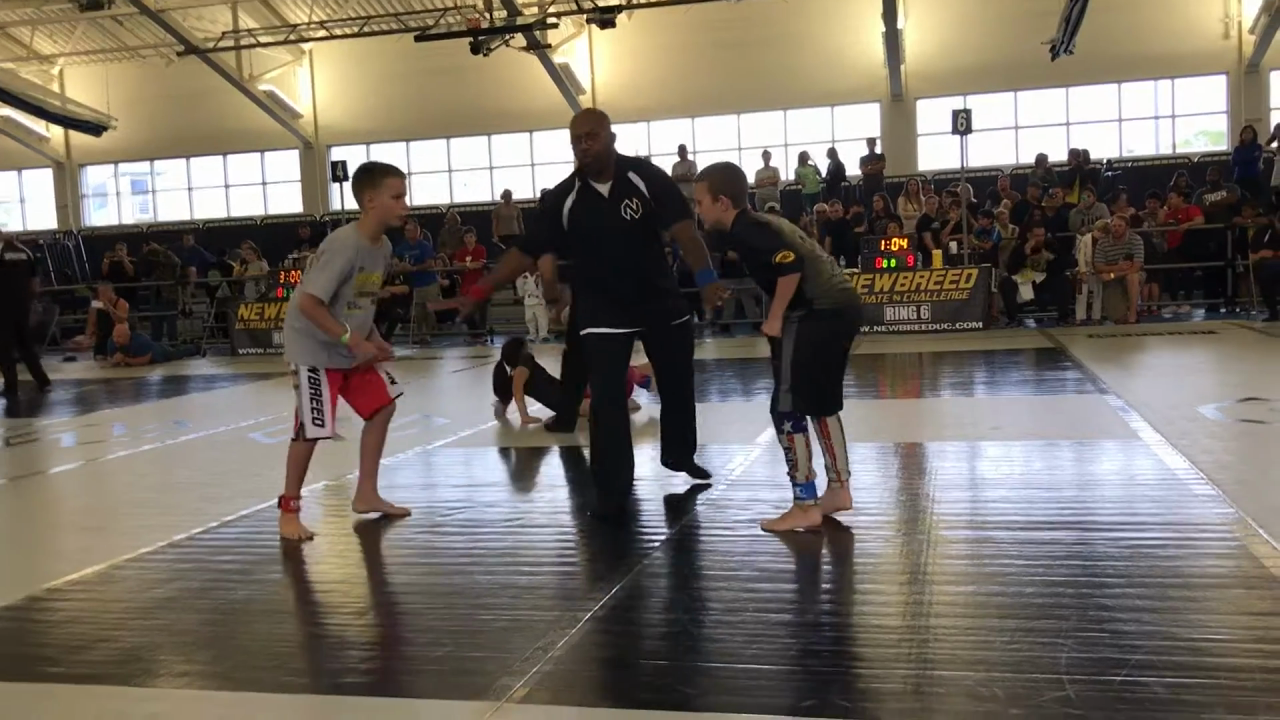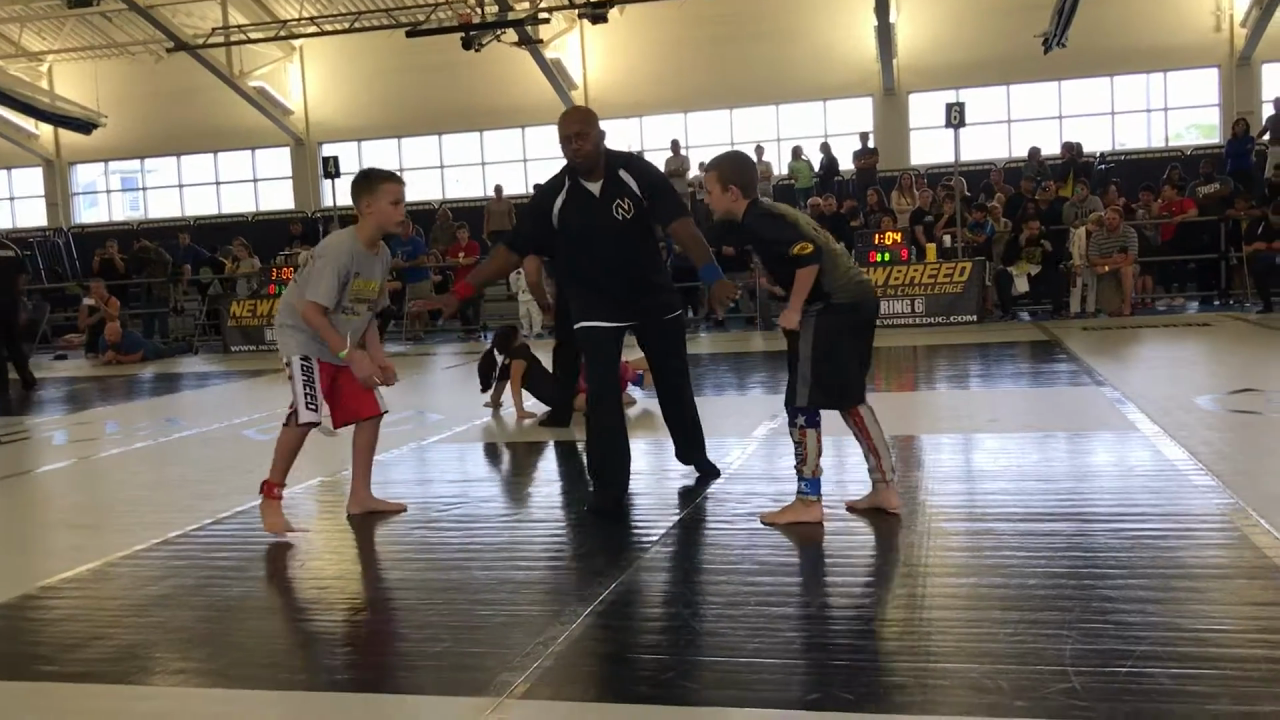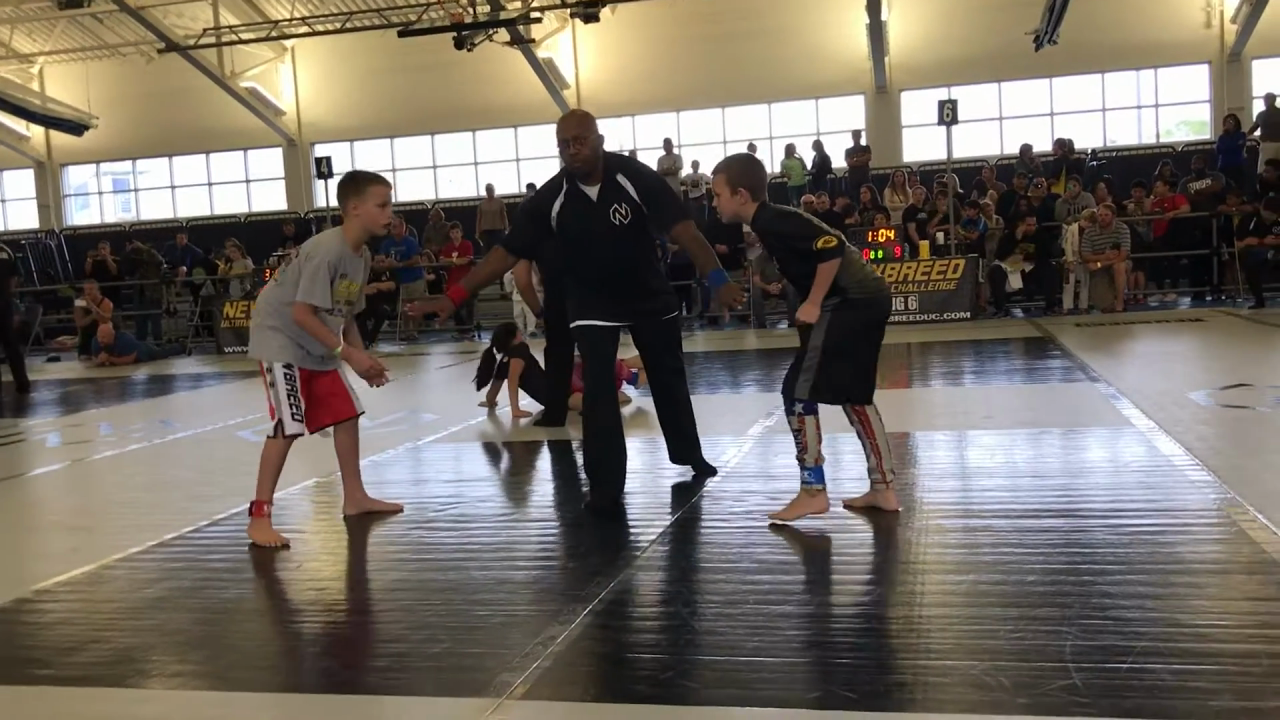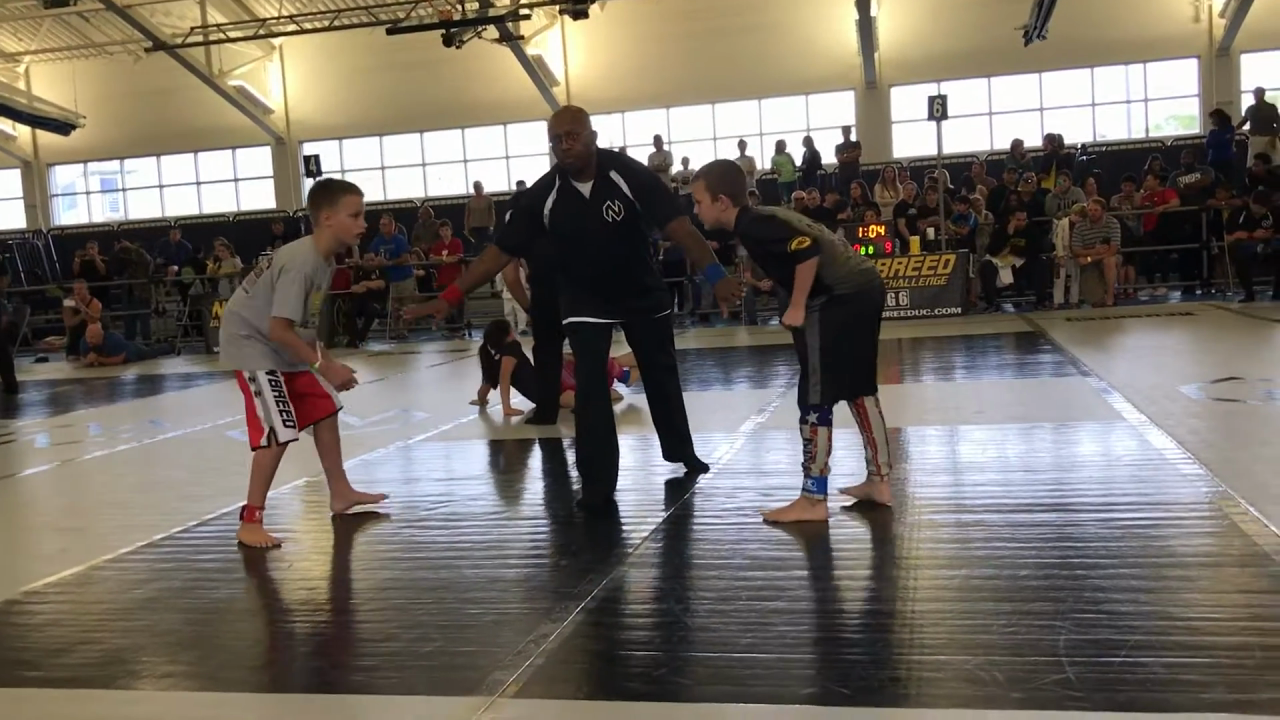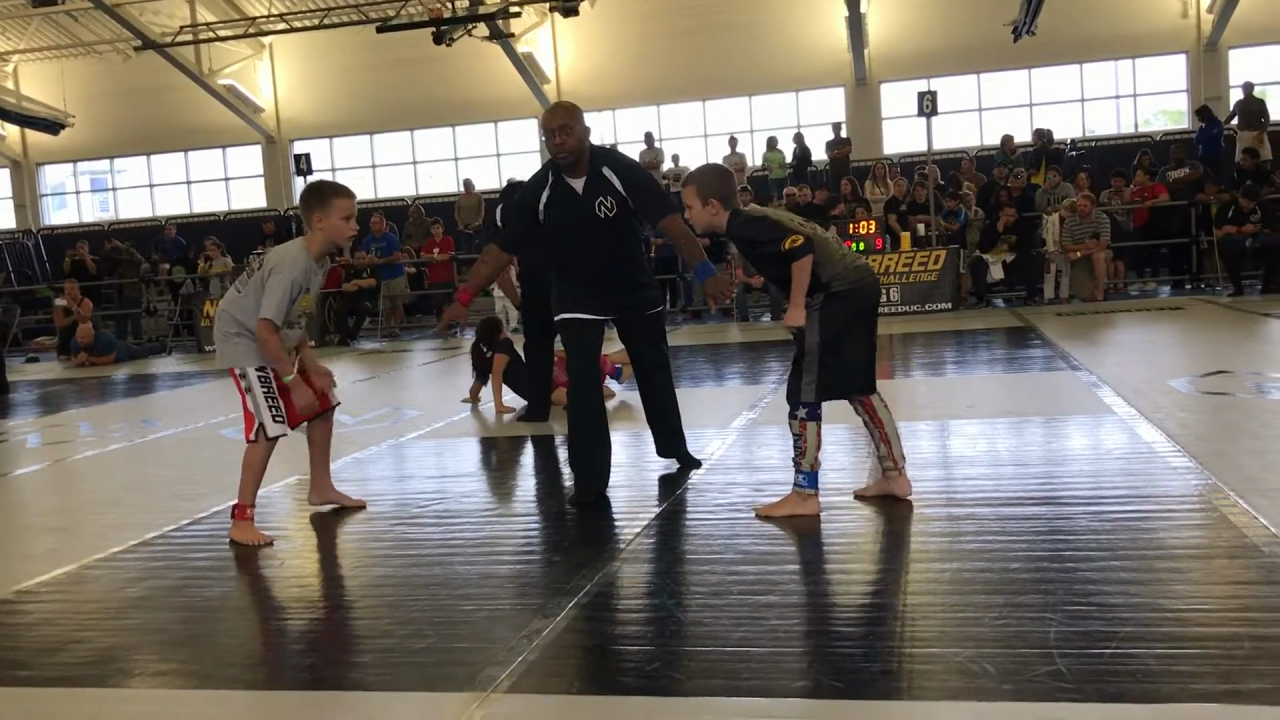
dt=0.2s
person 1, frame 1
left shoulder: (647, 178)
right shoulder: (564, 197)
left elbow: (681, 229)
right elbow: (525, 251)
left wrist: (706, 277)
right wrist: (478, 293)
left hip: (660, 300)
right hip: (602, 309)
left knee: (677, 382)
right knee: (607, 398)
left ankle: (680, 455)
right ankle: (612, 491)
person 1, frame 2
left shoulder: (639, 173)
right shoulder: (553, 195)
left elbow: (680, 227)
right elbow: (512, 250)
left wrist: (713, 276)
right wrist: (461, 293)
left hip: (653, 295)
right hip: (594, 303)
left knee: (673, 379)
right knee: (601, 392)
left ankle: (693, 453)
right ankle: (609, 487)
person 1, frame 3
left shoulder: (636, 177)
right shoulder: (551, 198)
left elbow: (682, 229)
right elbow: (507, 252)
left wrist: (718, 279)
right wrist: (455, 295)
left hip: (650, 297)
right hip: (591, 304)
left knee: (669, 378)
right knee: (598, 391)
left ankle: (688, 454)
right ankle: (605, 487)
person 1, frame 4
left shoulder: (629, 174)
right shoulder: (544, 195)
left elbow: (676, 225)
right elbow: (500, 250)
left wrist: (715, 274)
right wrist: (450, 297)
left hip: (642, 293)
right hip: (584, 300)
left knee: (662, 375)
right knee: (591, 387)
left ankle: (681, 451)
right ankle: (597, 484)
person 1, frame 5
left shoulder: (621, 171)
right shoulder: (537, 191)
left elbow: (669, 222)
right elbow: (501, 248)
left wrist: (706, 272)
right wrist: (465, 298)
left hip: (634, 290)
right hip: (577, 297)
left knee: (654, 371)
right knee: (582, 383)
left ankle: (674, 448)
right ankle: (589, 479)
person 2, frame 1
left shoulder: (384, 247)
right shoulder: (344, 245)
right elbow: (308, 302)
left wrist: (373, 338)
right wrist: (353, 340)
left hip: (352, 346)
right hip: (313, 344)
left knee: (383, 404)
right knee: (311, 429)
left ankle: (366, 495)
right ankle: (289, 509)
person 2, frame 2
left shoulder: (382, 255)
right shoulder: (338, 249)
left elbow: (368, 313)
right elbow: (311, 311)
left wrist: (377, 357)
right wrist: (351, 357)
left hip: (344, 346)
right hip: (303, 335)
left knee: (369, 410)
right knee: (306, 415)
left ankle: (360, 496)
right ankle: (271, 495)
person 2, frame 3
left shoulder: (362, 256)
right shoulder: (325, 250)
left elbow: (345, 315)
right elbow: (303, 313)
left wrist: (364, 358)
right wrist: (347, 352)
left hip: (316, 346)
right hip: (279, 337)
left knee: (346, 414)
right knee: (289, 425)
left ankle: (355, 498)
right ankle: (260, 516)
person 2, frame 4
left shoulder: (327, 261)
right shoulder: (301, 262)
right elbow: (278, 327)
left wrist: (327, 364)
right wrist: (323, 365)
left hip: (284, 349)
right hip: (250, 343)
left knee: (325, 410)
right knee: (278, 431)
left ankle: (341, 493)
right ankle: (250, 521)
person 2, frame 5
left shoulder: (320, 262)
right shoulder: (291, 266)
right elbow: (265, 329)
left wrist: (312, 365)
right wrist: (294, 381)
left hip: (277, 344)
right hip: (243, 340)
left knee: (323, 404)
right knee: (269, 426)
left ankle: (320, 488)
right ankle: (242, 518)
person 3, frame 1
left shoulder: (744, 230)
right shoulder: (758, 223)
left elbow: (792, 265)
left wrist: (775, 317)
left hip: (817, 314)
right hip: (841, 306)
left knee: (787, 407)
right knee: (821, 402)
left ankle: (806, 506)
right ankle: (838, 488)
person 3, frame 2
left shoulder: (757, 222)
right shoulder: (771, 213)
left elbow: (809, 256)
left wrist: (793, 310)
right wrist: (800, 307)
left hip: (833, 308)
right hip: (857, 299)
left knee: (802, 401)
right knee: (847, 396)
left ankle: (808, 501)
right ankle: (885, 488)
person 3, frame 3
left shoulder: (772, 222)
right shoulder: (775, 218)
left elbow: (832, 248)
left wrist: (812, 304)
right wrist: (816, 302)
left hip: (849, 304)
right hip: (867, 298)
left knee: (798, 392)
right knee: (855, 395)
left ankle: (813, 491)
right ankle: (883, 488)
person 3, frame 4
left shoulder: (751, 226)
right shoulder: (760, 219)
left elbow: (808, 250)
left wrist: (797, 307)
right wrist: (802, 303)
left hip: (839, 299)
right hip: (863, 288)
left knee: (816, 397)
right knee: (859, 388)
left ankle: (813, 500)
right ankle: (878, 480)
person 3, frame 5
left shoulder: (743, 228)
right shoulder: (753, 219)
left elbow: (801, 248)
left wrist: (796, 307)
left hip: (837, 295)
right hip: (859, 284)
left knee: (805, 392)
right knee: (858, 387)
left ankle: (804, 494)
right ankle: (894, 475)
person 4, frame 1
left shoulder: (548, 225)
left elbow: (547, 274)
left wrist: (552, 301)
left hip: (587, 292)
left knee: (576, 352)
left ankle: (567, 414)
person 4, frame 2
left shoulder: (534, 225)
left elbow: (533, 277)
left wrist: (546, 307)
left hip: (572, 290)
right hip: (601, 287)
left knee: (567, 350)
left ankle: (561, 411)
person 4, frame 3
left shoulder: (523, 226)
right shoulder: (568, 214)
left elbow: (522, 280)
left wrist: (539, 312)
left hip: (559, 287)
right hip: (590, 283)
left knee: (558, 349)
right knee: (596, 346)
left ankle: (555, 412)
right ankle: (600, 404)
person 4, frame 4
left shoulder: (509, 219)
right shoulder: (556, 209)
left elbow: (509, 275)
left wrist: (528, 307)
left hip: (546, 283)
right hip: (578, 279)
left knee: (546, 347)
right knee: (587, 342)
left ankle: (546, 410)
right ankle: (590, 403)
person 4, frame 5
left shoulder: (498, 213)
left elbow: (499, 269)
left wrist: (518, 304)
left hip: (536, 279)
left knee: (536, 344)
left ankle: (536, 408)
